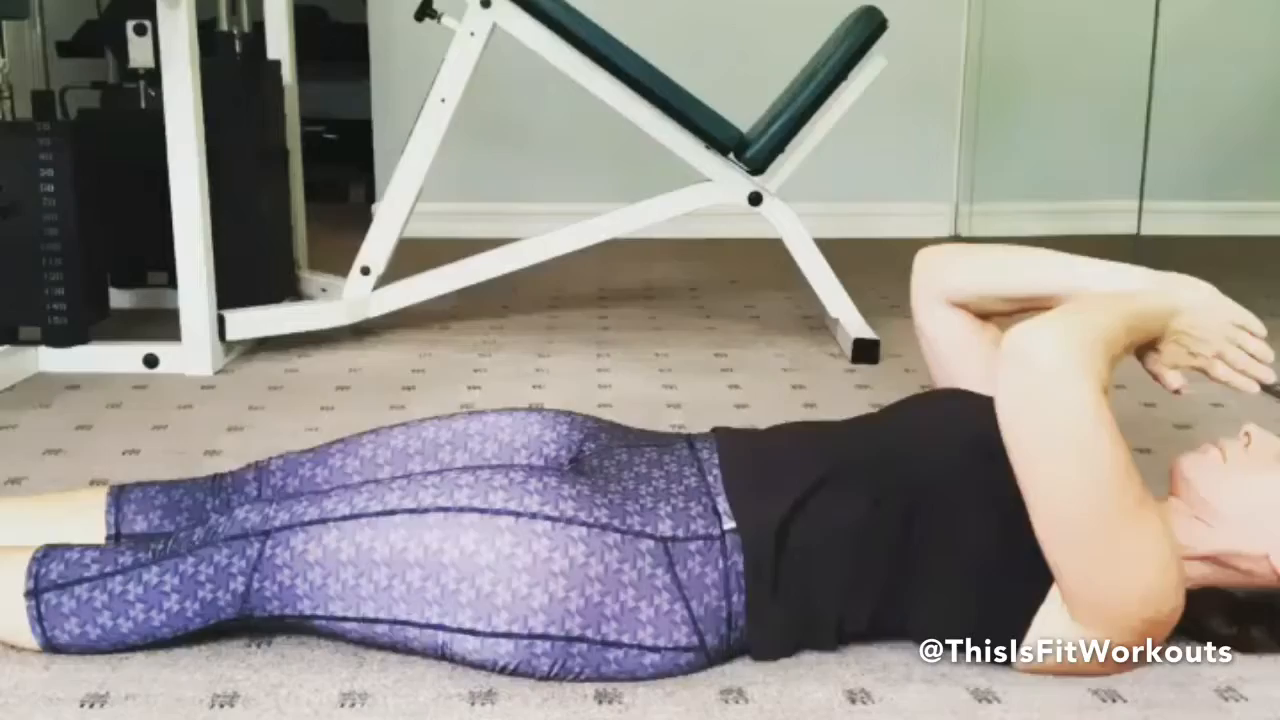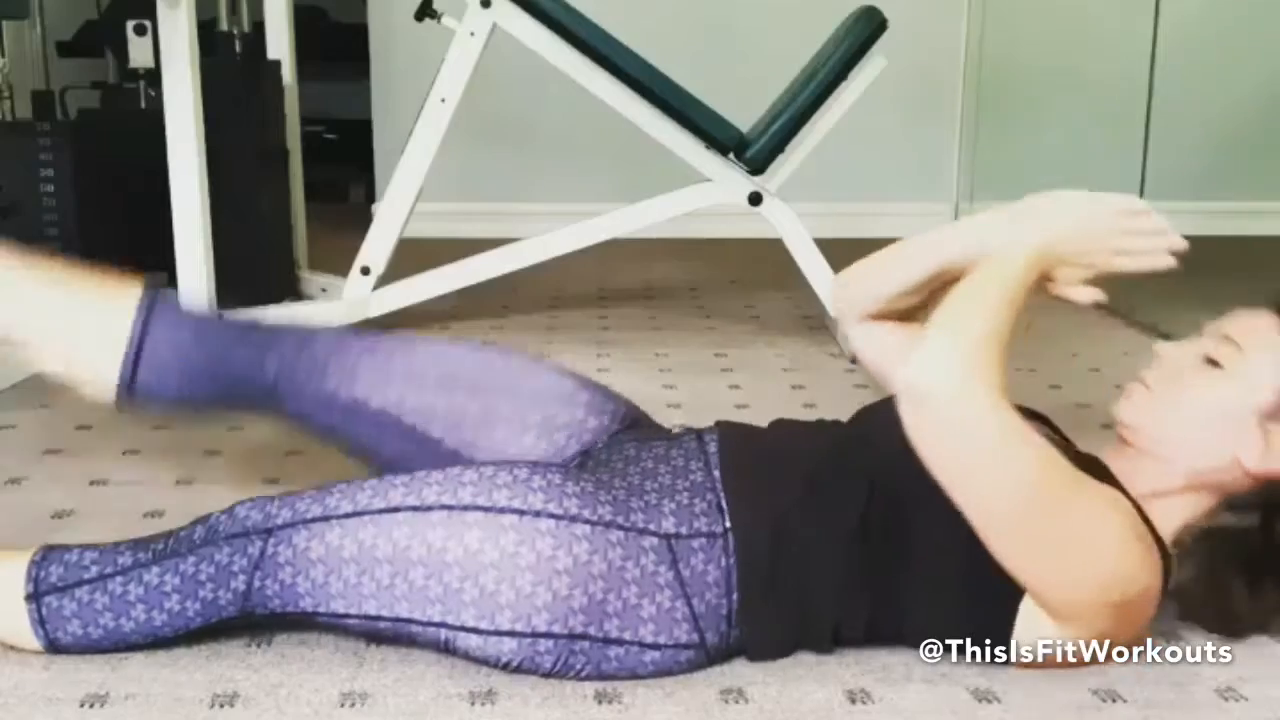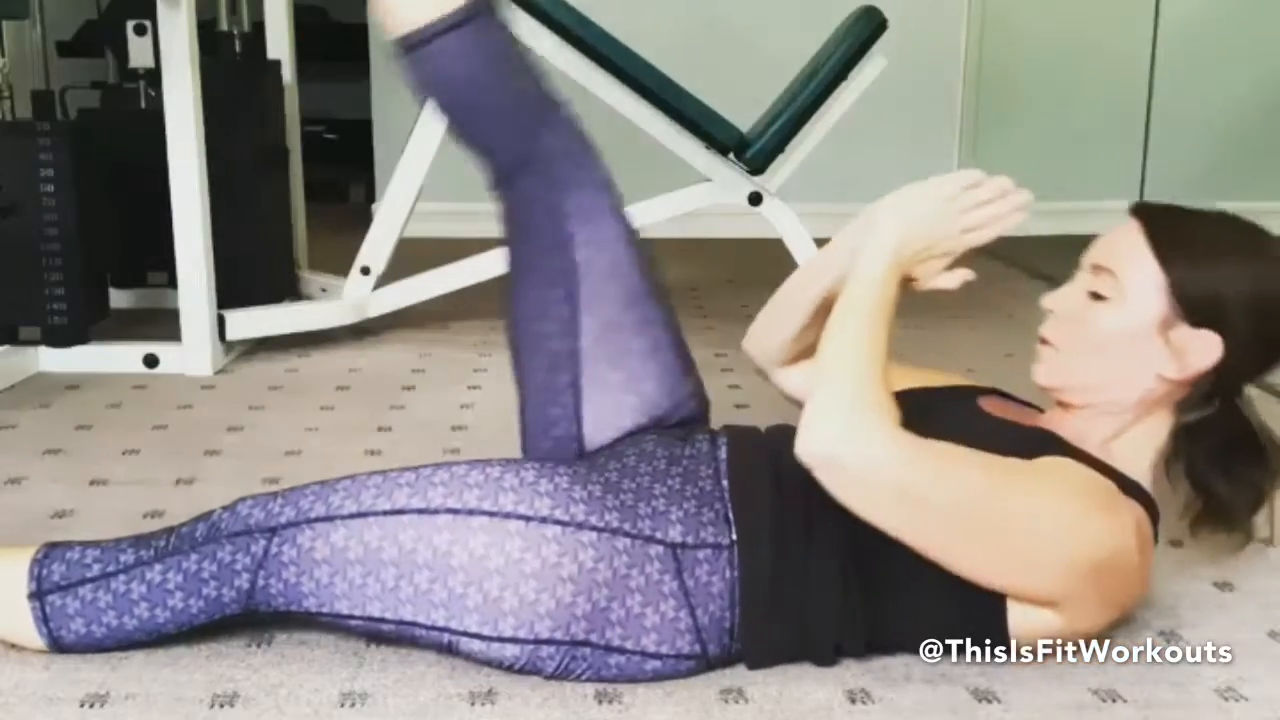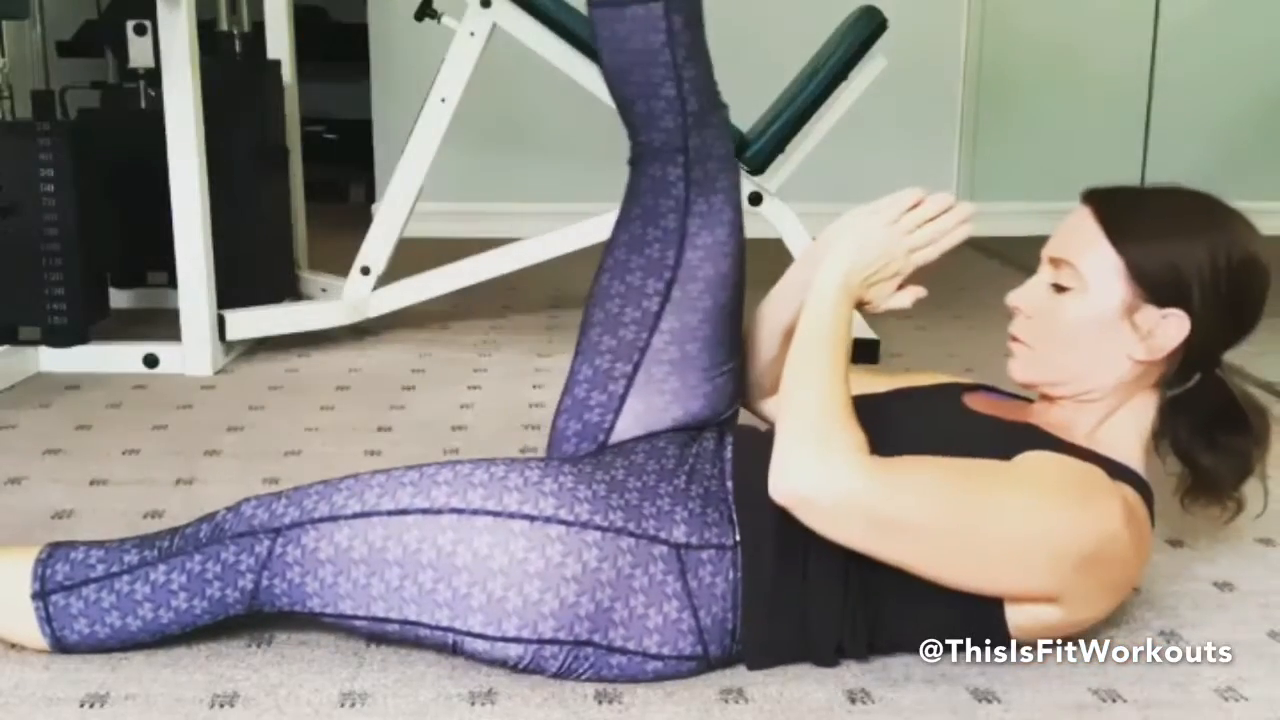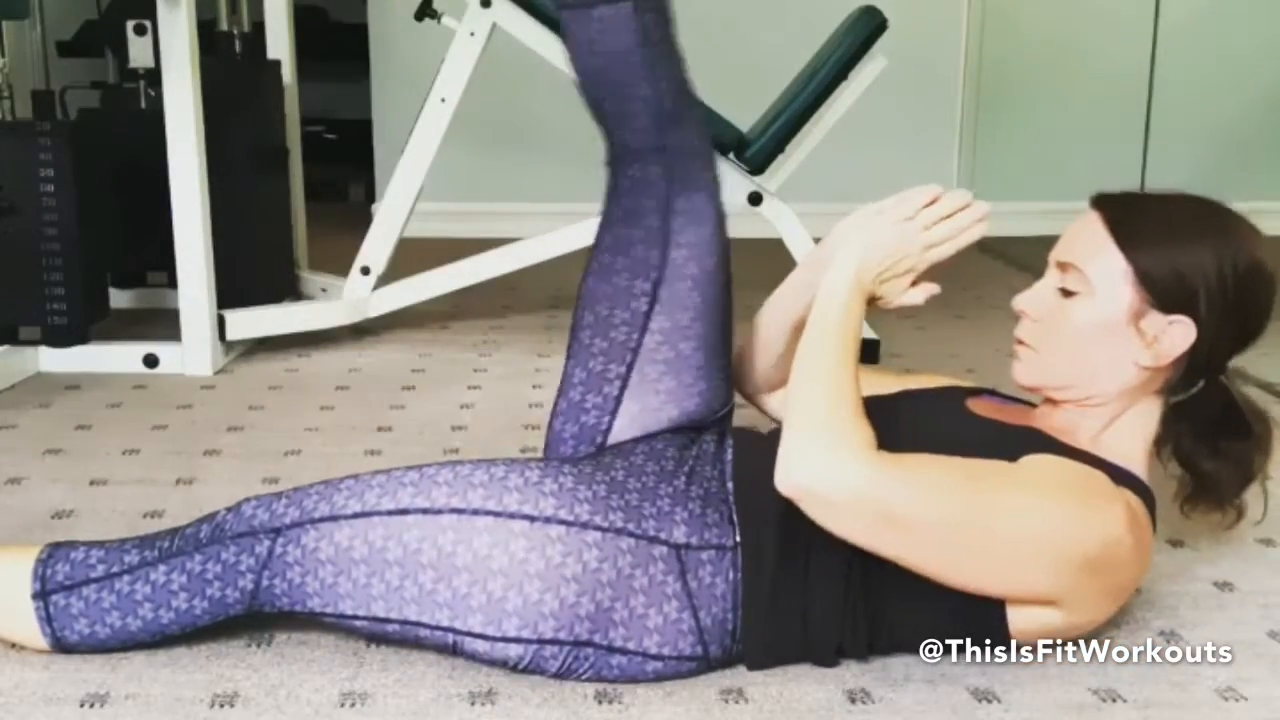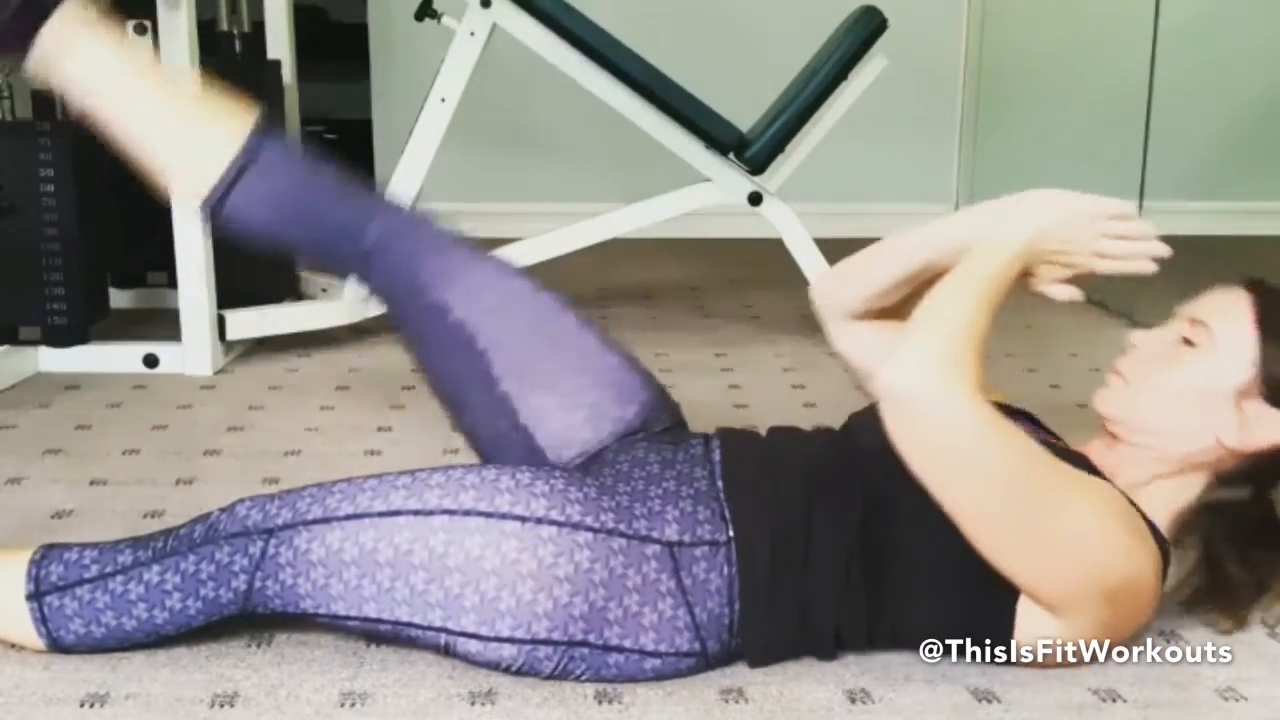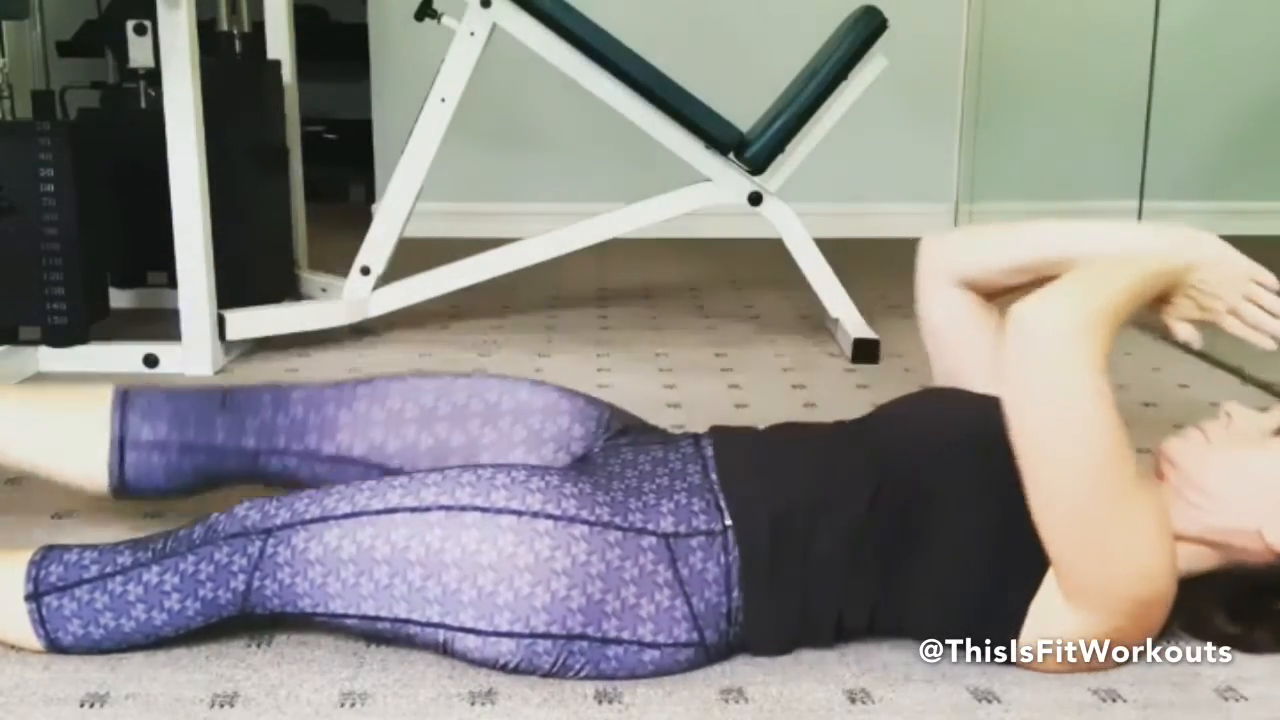
dt=0.4s
person 1, frame 1
left shoulder: (1127, 587)
right shoulder: (1071, 494)
left elbow: (1048, 360)
right elbow: (940, 275)
left wrist: (1146, 309)
right wrist: (1142, 287)
left hip: (673, 570)
right hip: (656, 473)
left knee: (250, 561)
right knee: (244, 496)
person 1, frame 2
left shoulder: (1102, 569)
right shoulder: (1043, 470)
left elbow: (931, 392)
right elbow: (862, 301)
left wrist: (1033, 255)
right wrist: (1015, 233)
left hip: (670, 579)
right hip: (671, 473)
left knee: (263, 551)
right knee: (271, 359)
person 1, frame 3
left shoulder: (1093, 537)
right shoulder: (1037, 431)
left elbow: (846, 448)
right elbow: (782, 350)
left wrist: (885, 258)
right wrist: (874, 241)
left hip: (666, 578)
right hip: (663, 469)
left knee: (255, 547)
right knee: (540, 164)
person 1, frame 4
left shoulder: (1090, 526)
right shoulder: (1027, 416)
left elbow: (816, 481)
right elbow: (765, 381)
left wrist: (837, 279)
right wrist: (825, 271)
left hip: (667, 578)
right hip: (666, 469)
left knee: (263, 544)
right knee: (683, 159)
person 1, frame 5
left shoulder: (1089, 531)
right shoulder: (1025, 422)
left elbow: (822, 472)
right elbow: (770, 371)
left wrist: (851, 277)
right wrist: (841, 260)
left hip: (672, 578)
right hip: (671, 470)
left knee: (266, 544)
right knee: (663, 164)
person 1, frame 6
left shoulder: (1100, 569)
right shoulder: (1046, 460)
left elbow: (916, 394)
right elbow: (847, 306)
left wrist: (1012, 244)
right wrist: (1005, 234)
left hip: (665, 568)
right hip: (647, 462)
left knee: (249, 552)
right knee: (370, 230)
person 1, frame 7
left shoulder: (1117, 580)
right shoulder: (1052, 477)
left elbow: (1050, 334)
right elbow: (949, 265)
left wrist: (1160, 265)
right wrist: (1154, 246)
left hip: (668, 568)
right hip: (657, 467)
left knee: (245, 552)
right knee: (257, 422)
